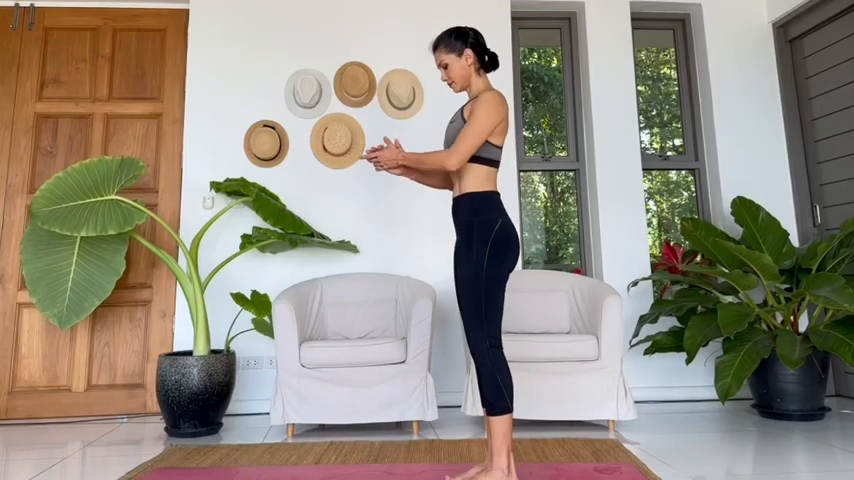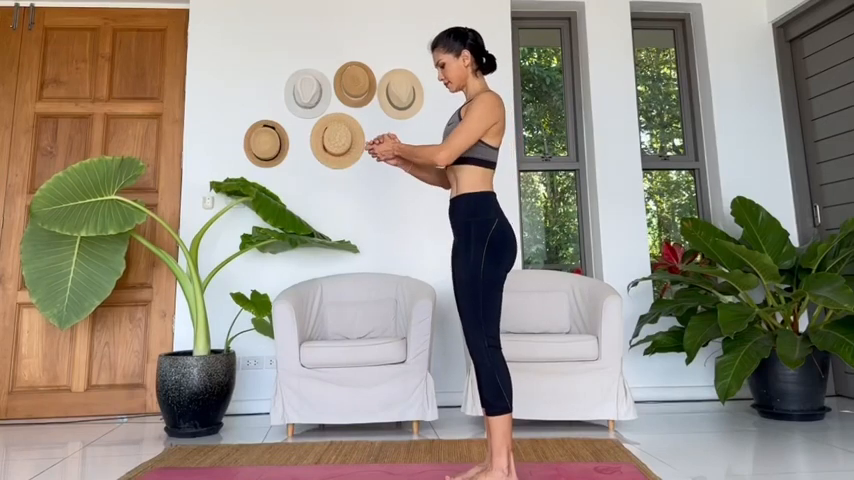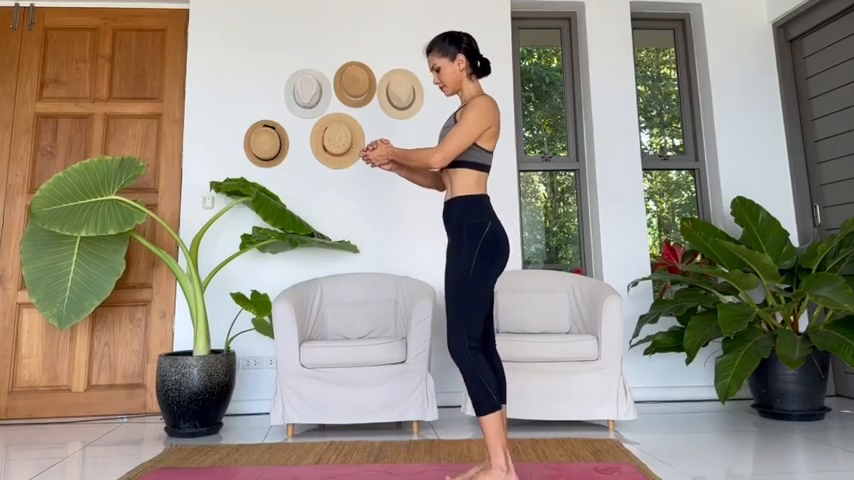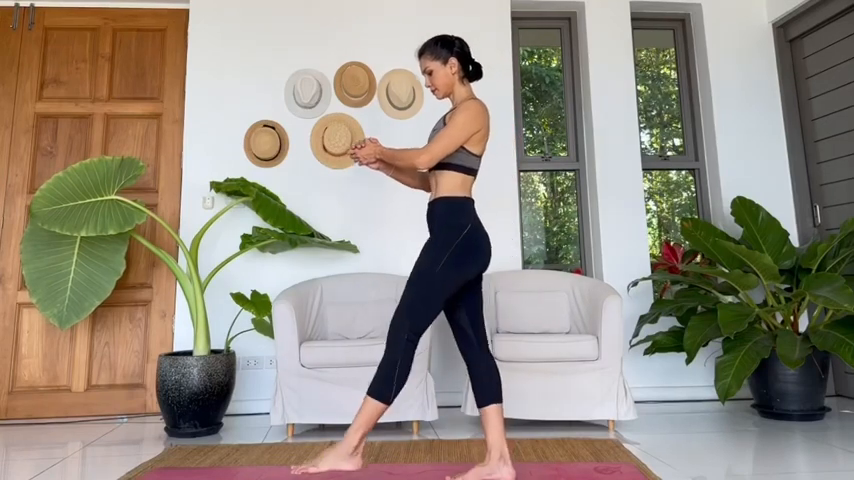
dt=0.4s
person 1, frame 1
left shoulder: (490, 100)
right shoulder: (470, 108)
left elbow: (452, 160)
right elbow: (452, 177)
left wrist: (401, 157)
right wrist: (404, 163)
left hip: (487, 227)
right hip: (473, 230)
left knee: (485, 342)
right knee: (482, 343)
person 1, frame 2
left shoulder: (487, 101)
right shoulder: (468, 108)
left elbow: (442, 156)
right elbow: (445, 176)
left wrist: (399, 148)
right wrist: (399, 158)
left hip: (484, 228)
right hip: (470, 231)
left knee: (483, 343)
right knee: (480, 344)
person 1, frame 3
left shoulder: (482, 105)
right shoulder: (463, 112)
left elbow: (436, 159)
right elbow: (440, 178)
left wrist: (392, 153)
right wrist: (393, 163)
left hip: (476, 231)
right hip: (467, 234)
left knee: (462, 343)
right knee: (479, 344)
person 1, frame 4
left shoulder: (472, 109)
right shoulder: (455, 115)
left elbow: (424, 160)
right elbow: (428, 179)
left wrist: (380, 151)
right wrist: (381, 163)
left hip: (456, 235)
right hip: (457, 235)
left knee: (402, 334)
right knee: (472, 344)
